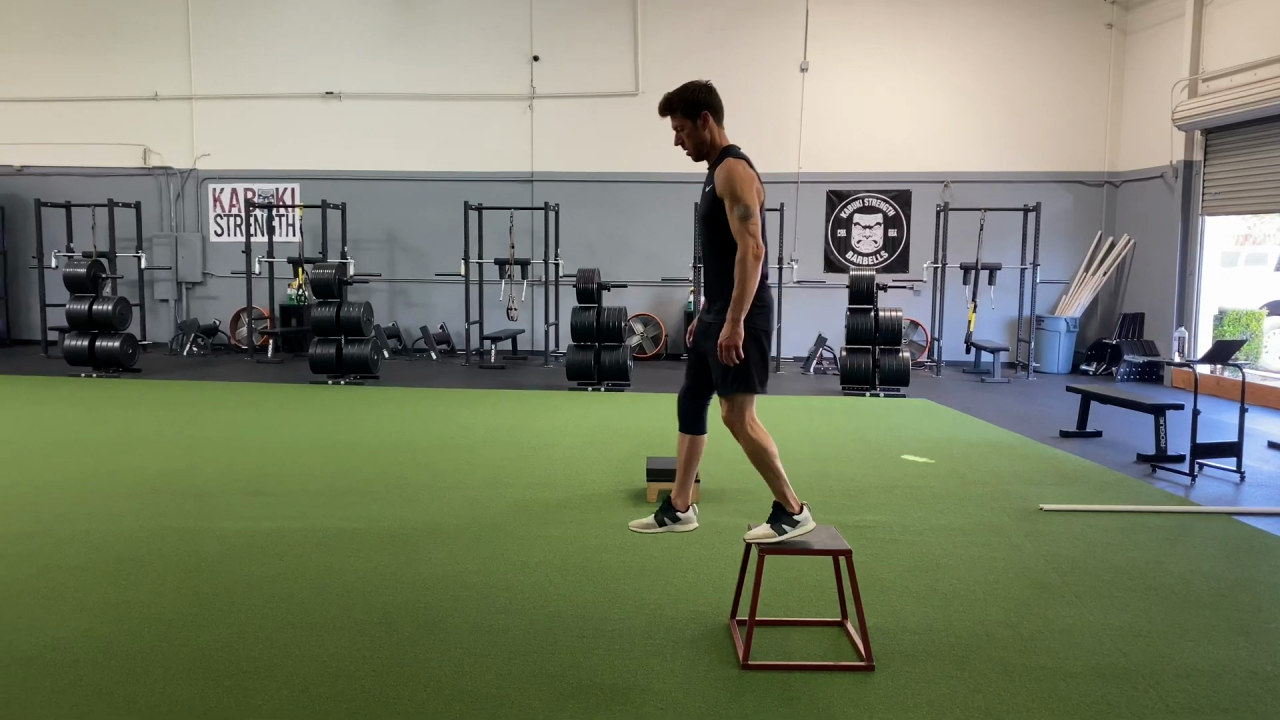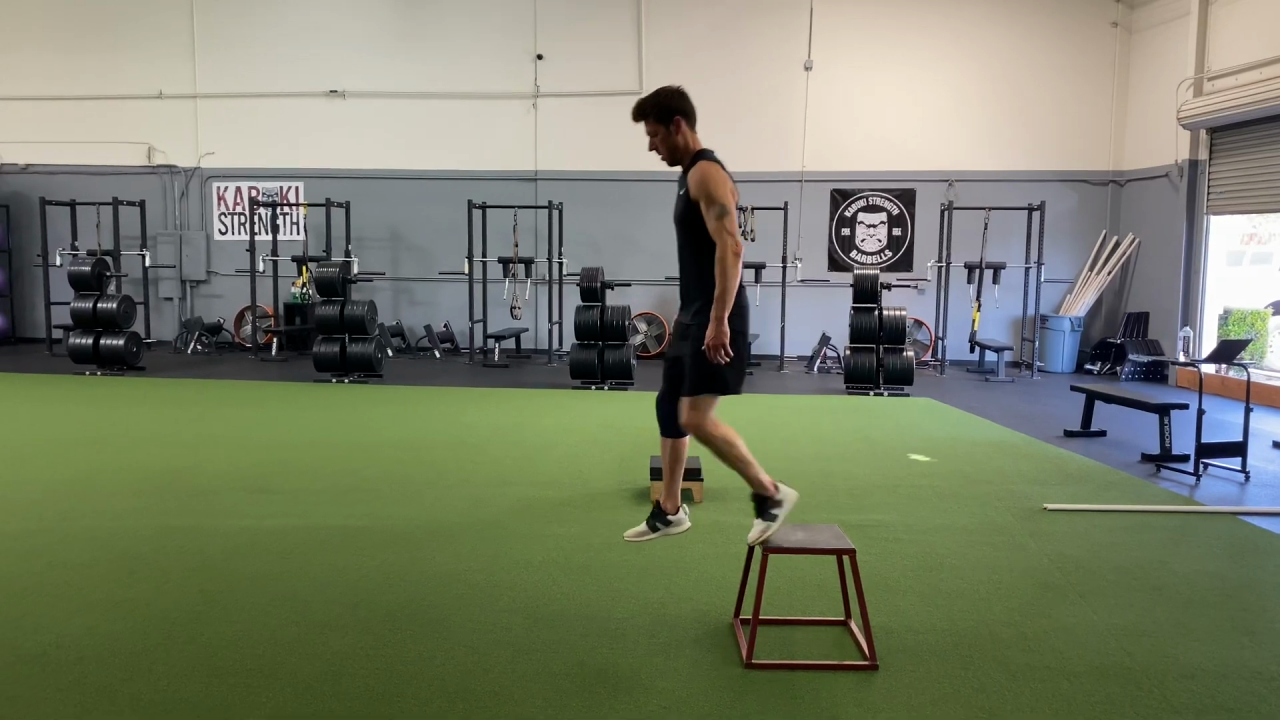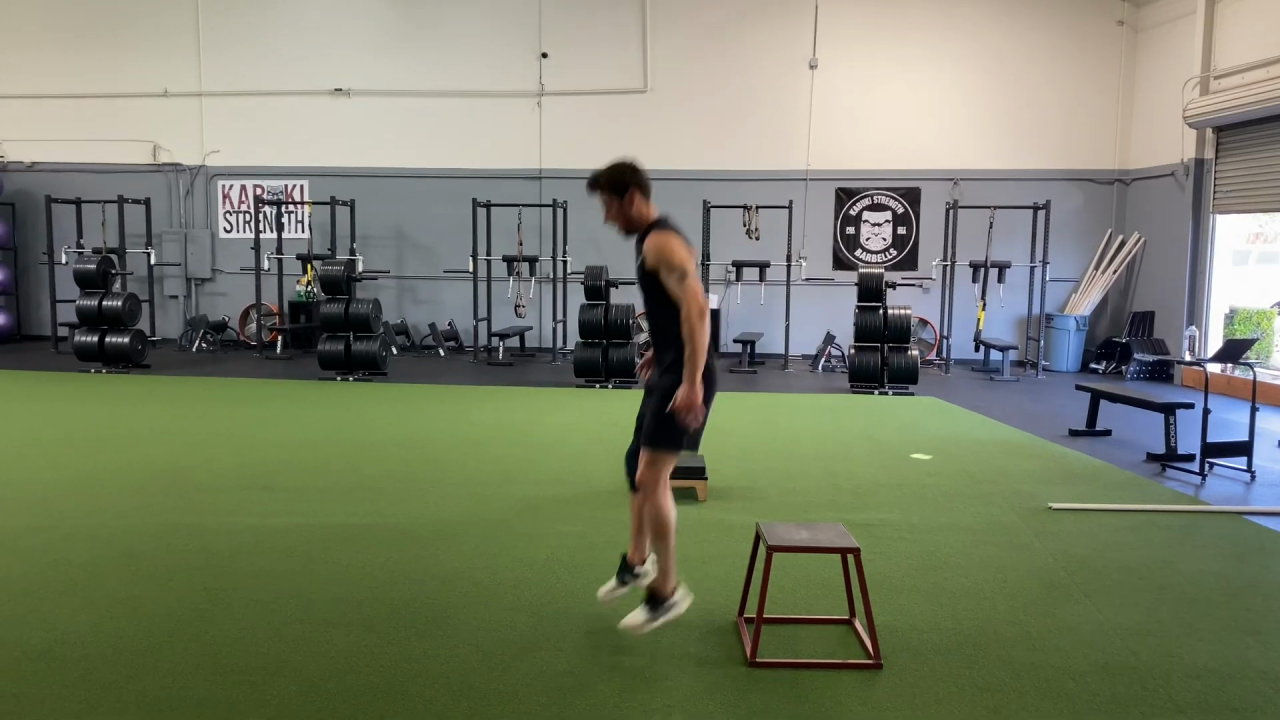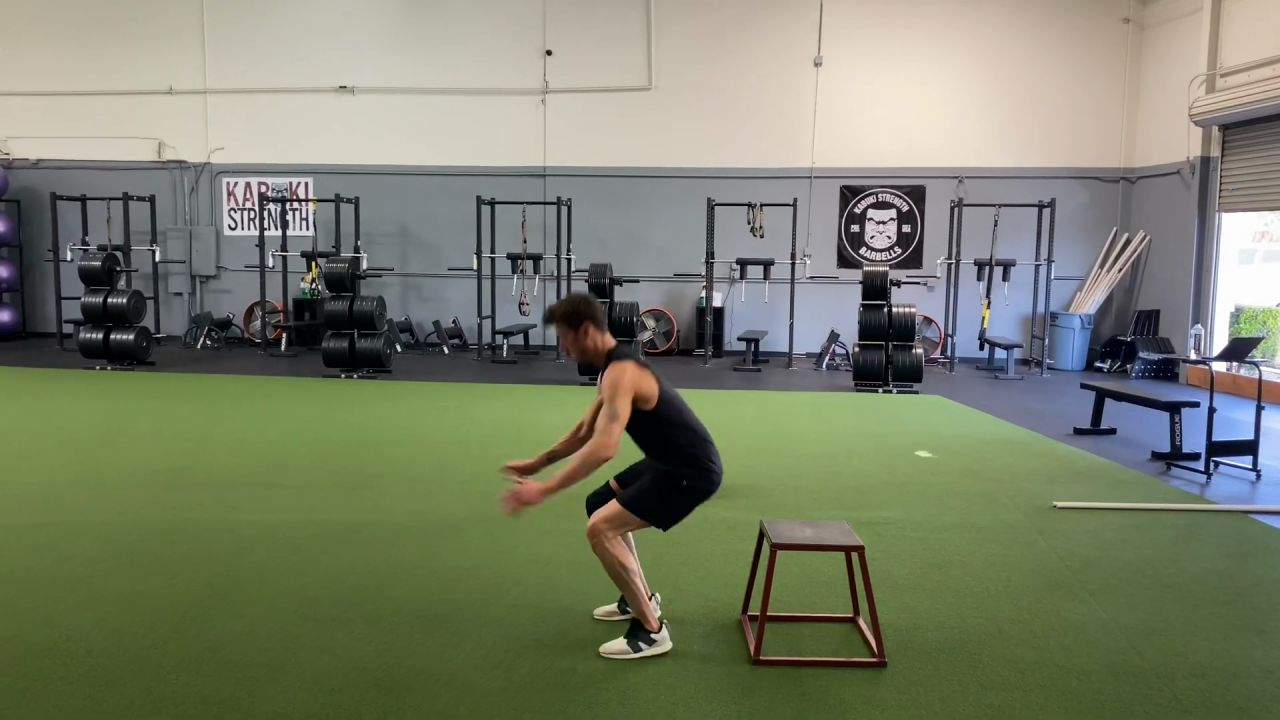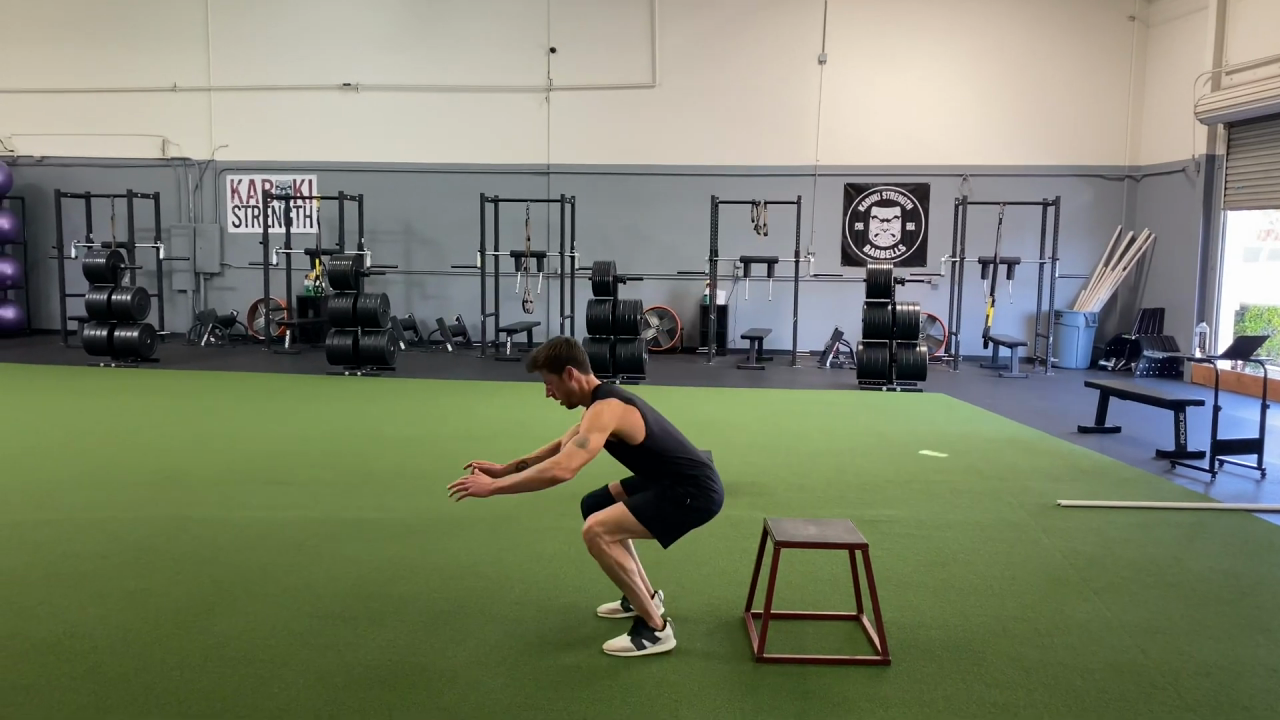
dt=0.2s
person 1, frame 1
left shoulder: (733, 170)
right shoulder: (717, 171)
left elbow: (752, 250)
left wrist: (736, 322)
left hip: (739, 316)
right hip: (717, 314)
left knee: (738, 417)
right knee: (689, 405)
left ankle: (792, 512)
right ankle: (678, 508)
person 1, frame 2
left shoulder: (704, 174)
right shoulder: (692, 175)
left elbow: (730, 250)
left wrist: (718, 322)
left hip: (716, 320)
right hip: (693, 315)
left knee: (695, 419)
right knee: (668, 409)
left ankle: (771, 495)
right ankle: (667, 513)
person 1, frame 3
left shoulder: (659, 243)
right shoulder: (656, 240)
left elbow: (696, 311)
left wrist: (692, 384)
right wrist: (655, 355)
left hip: (684, 380)
right hip: (670, 371)
left knee: (650, 478)
right knee: (637, 467)
left ankle: (666, 592)
right ankle: (636, 566)
person 1, frame 4
left shoulder: (619, 373)
right shoulder: (619, 366)
left elbow: (603, 448)
right elbow: (587, 428)
left wrist: (542, 489)
right wrist: (538, 462)
left hip: (691, 469)
right hip: (674, 461)
left knee: (600, 528)
right knee: (598, 506)
left ankle: (650, 630)
right ankle: (638, 598)
person 1, frame 5
left shoulder: (604, 410)
right shoulder: (605, 400)
left elbow: (560, 470)
right elbow: (562, 447)
left wrist: (493, 487)
right wrist: (503, 469)
left hip: (695, 492)
right hip: (675, 481)
left knee: (596, 531)
right knee: (594, 507)
left ankle: (656, 630)
right ankle: (644, 596)
